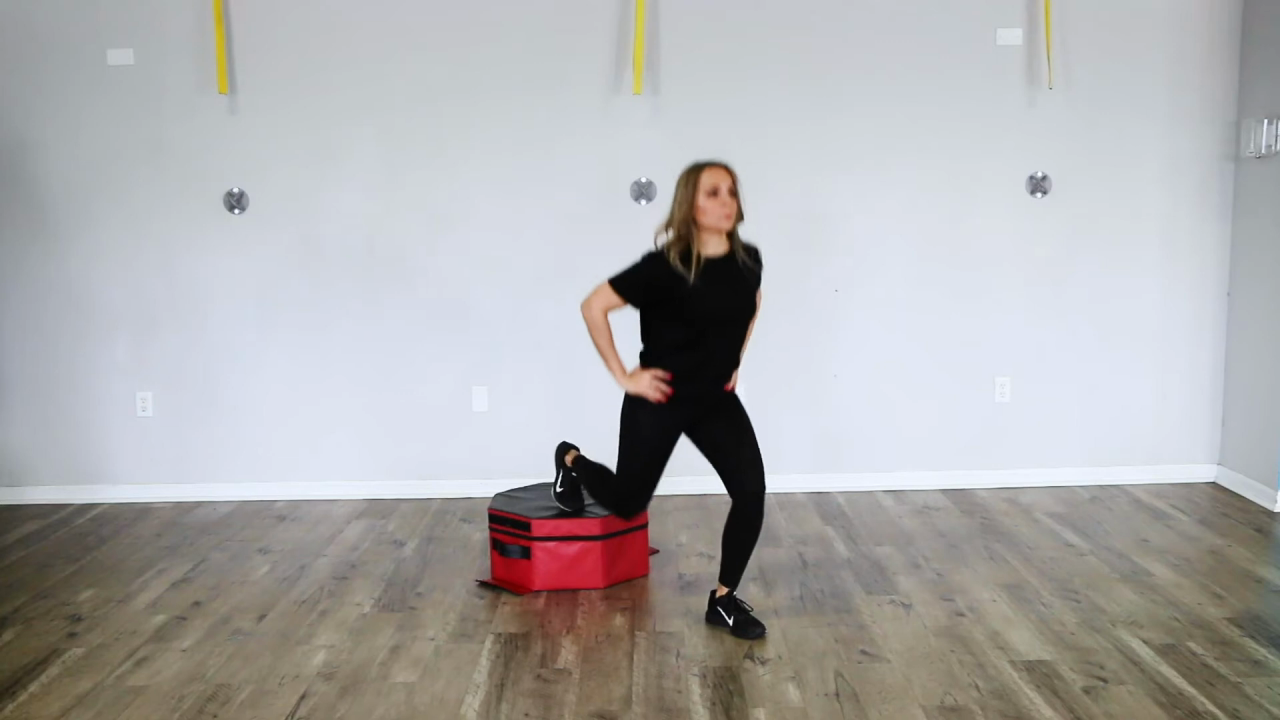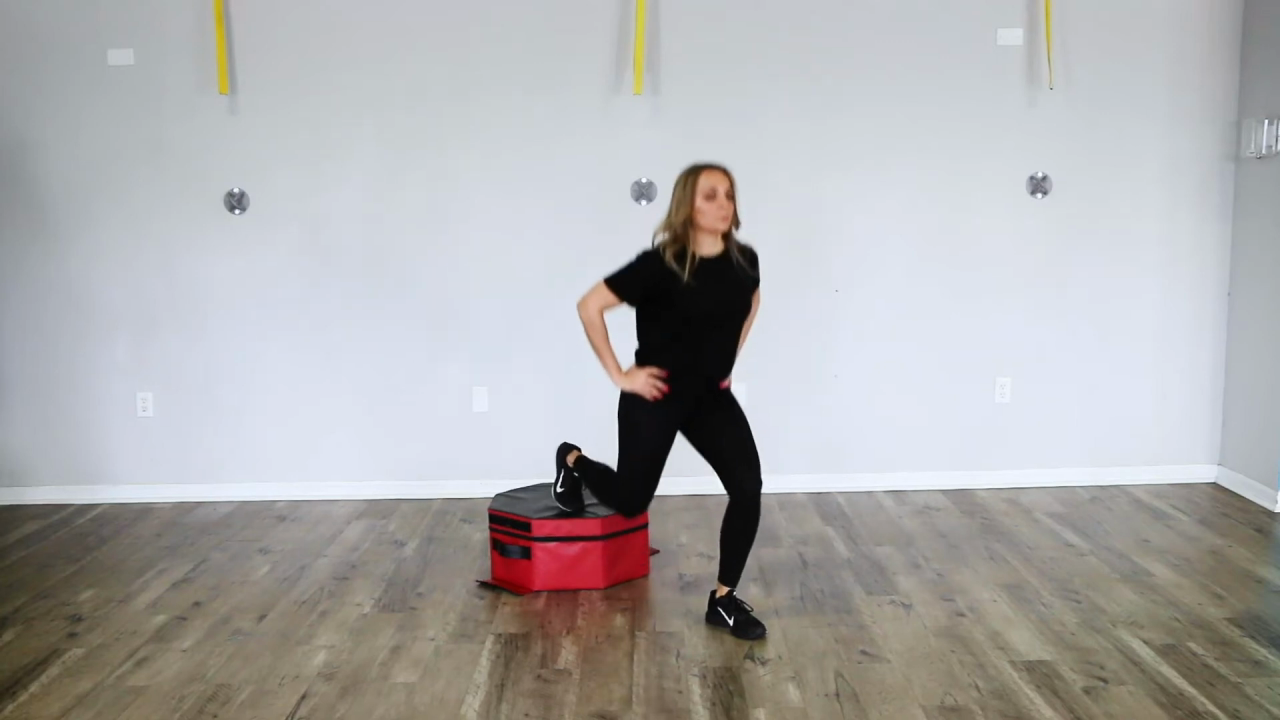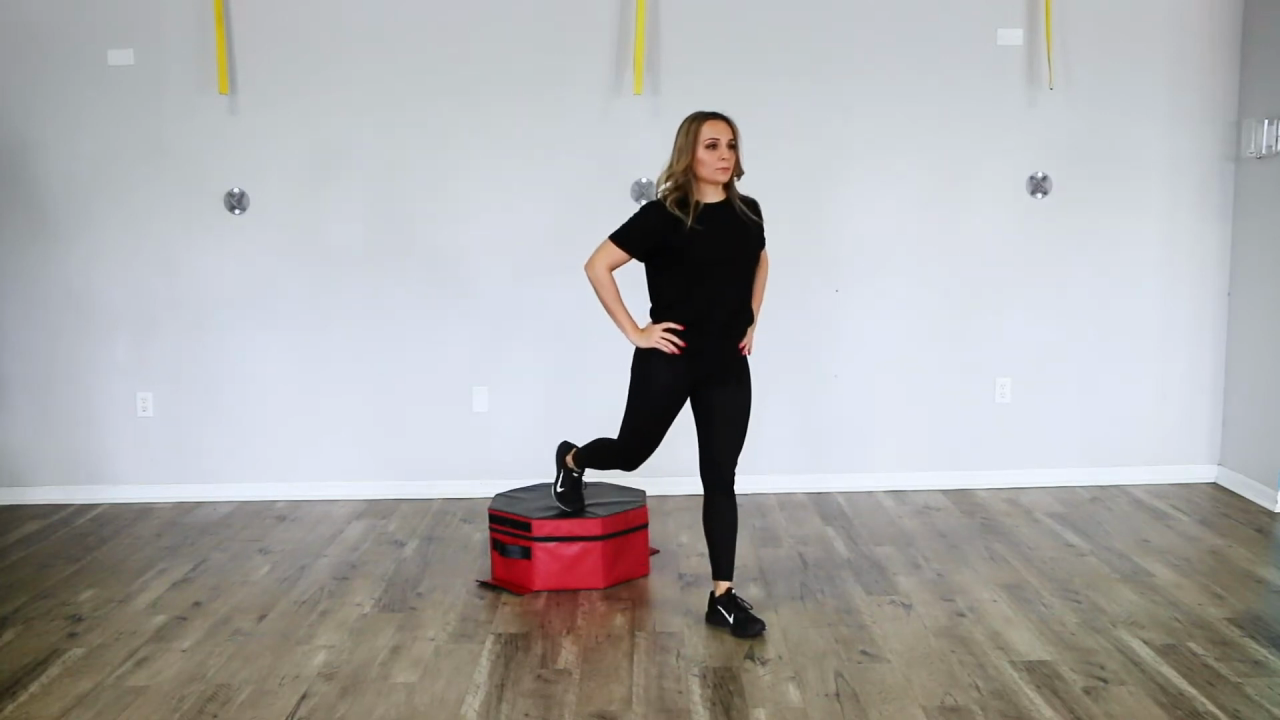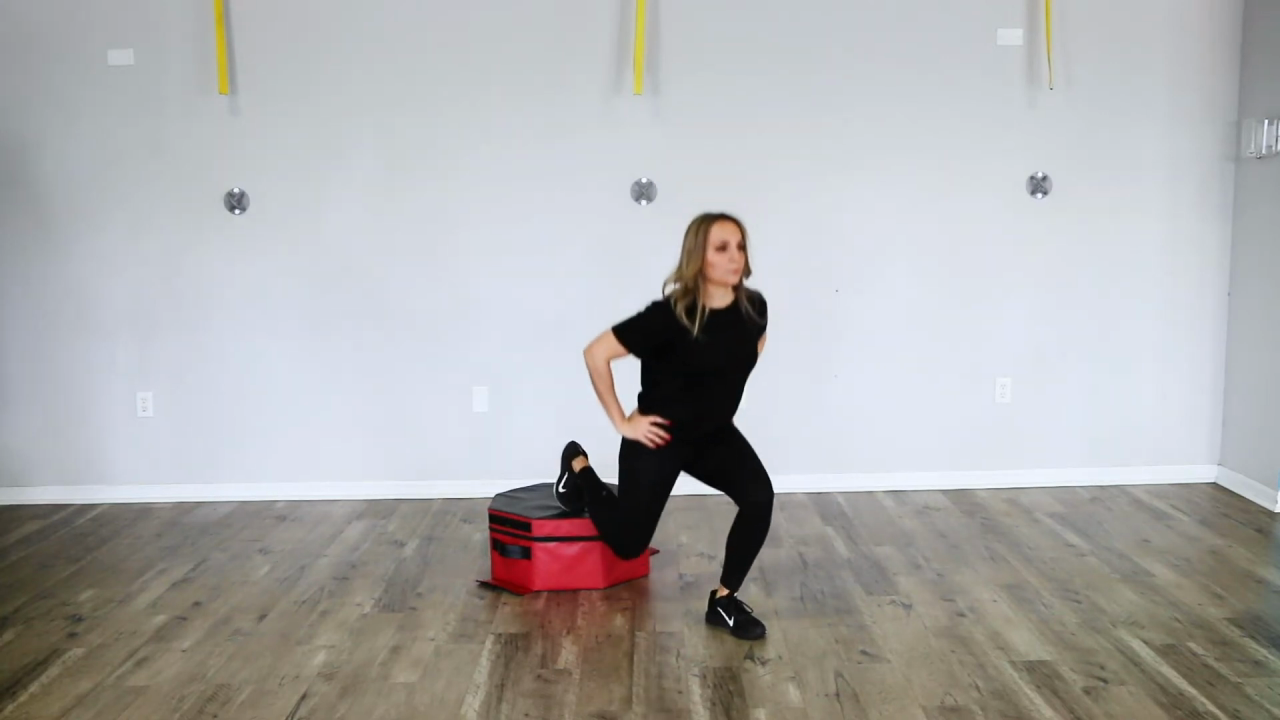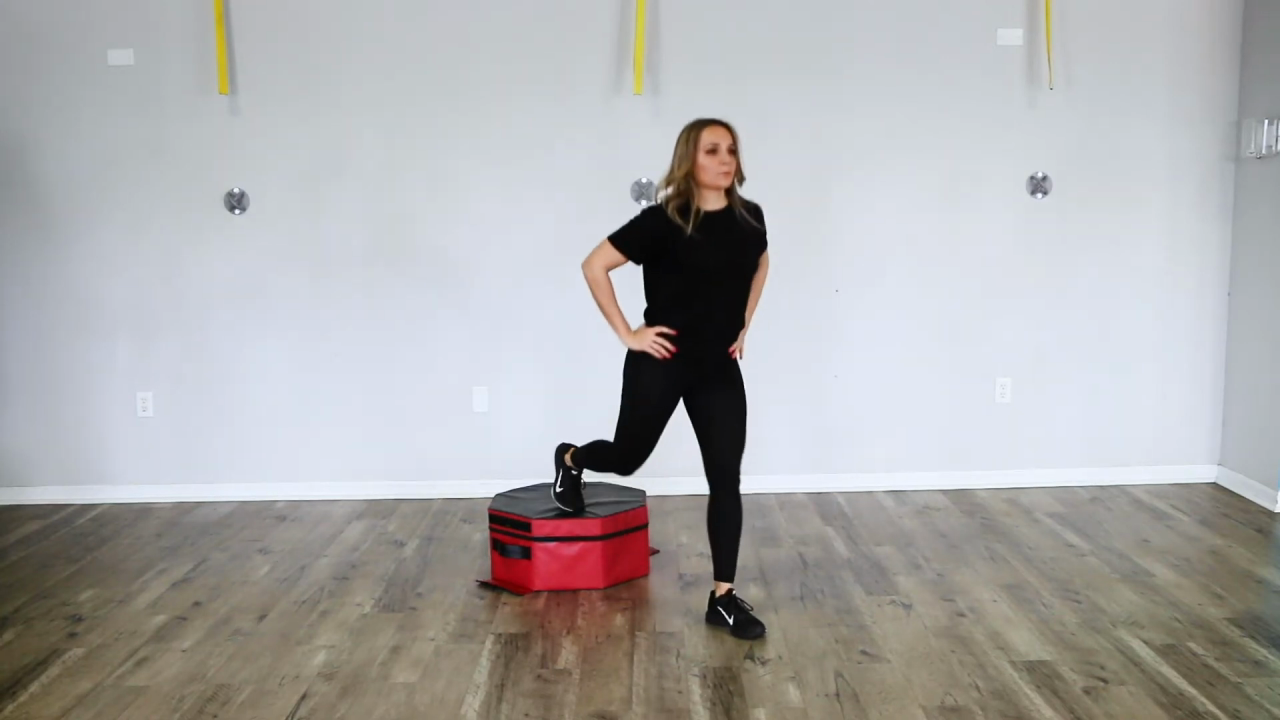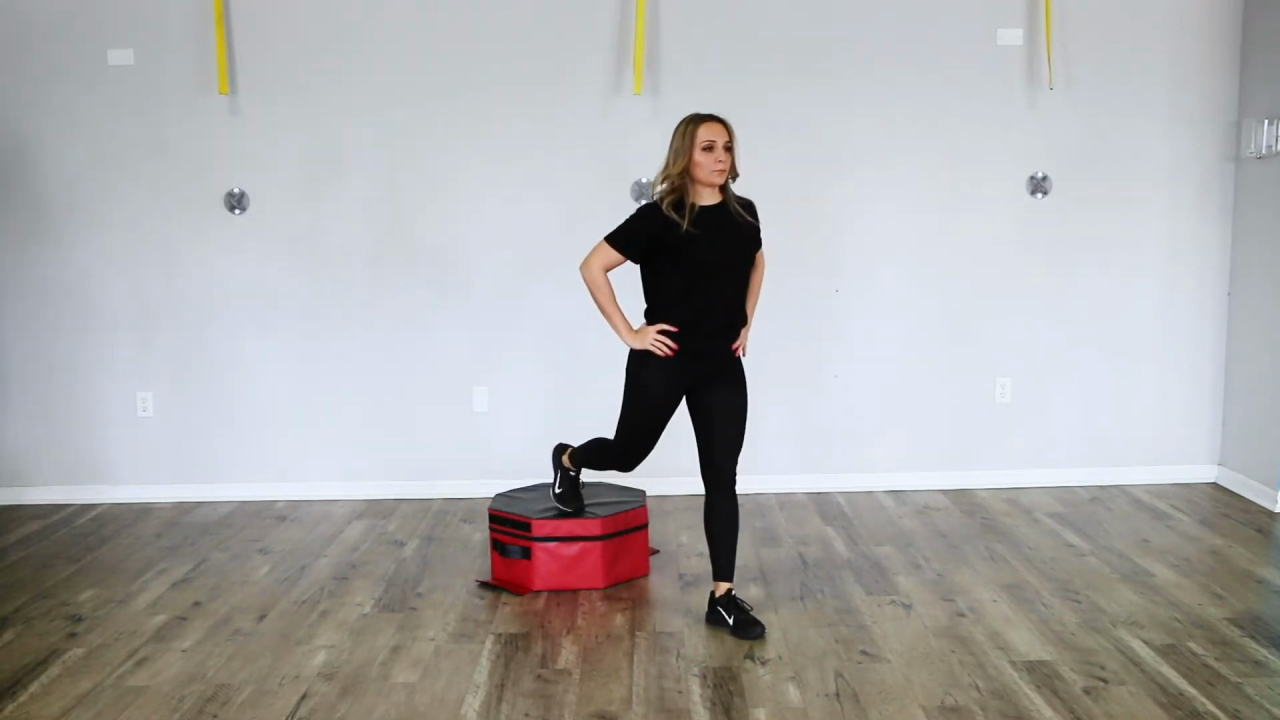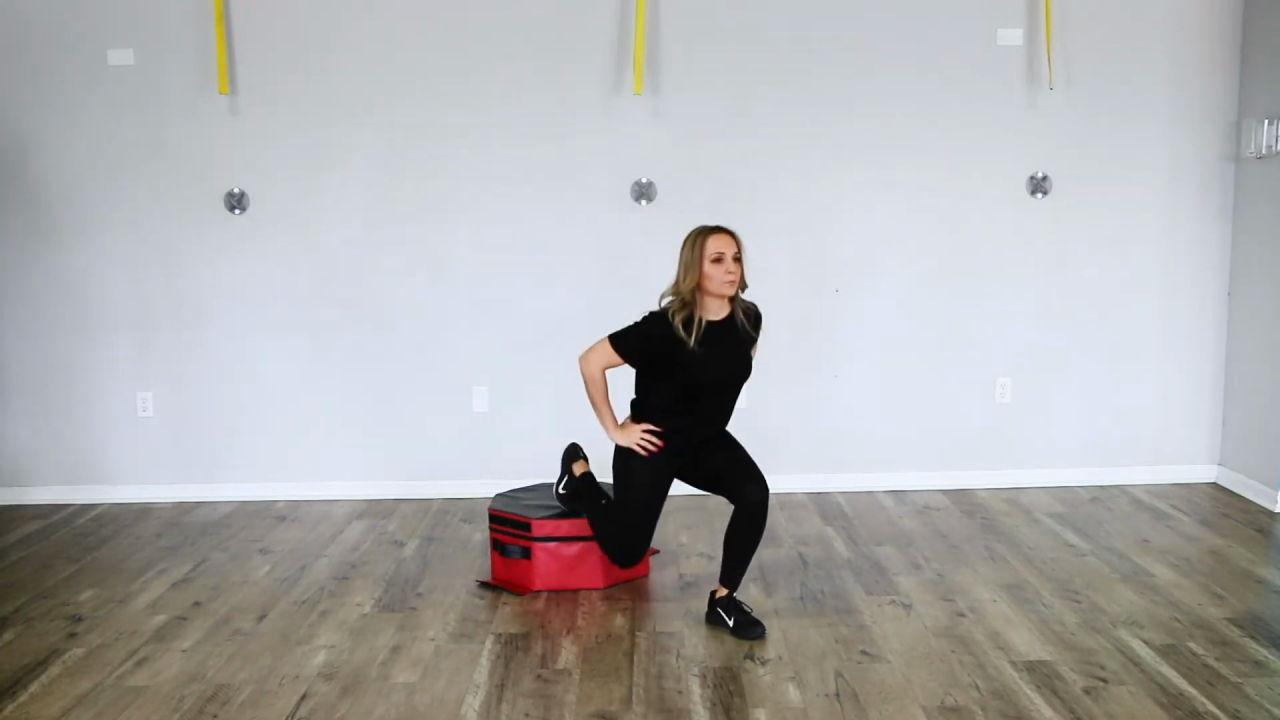
dt=0.7s
person 1, frame 1
left shoulder: (748, 260)
right shoulder: (665, 266)
right elbow: (594, 306)
right wrist: (623, 376)
left hip: (716, 401)
right hip: (660, 402)
left knee: (751, 491)
right knee: (628, 502)
left ankle: (724, 598)
right ankle: (571, 463)
person 1, frame 2
left shoulder: (744, 261)
right shoulder: (660, 265)
right elbow: (590, 307)
right wrist: (618, 374)
left hip: (712, 398)
right hip: (655, 398)
left knee: (748, 488)
right knee: (630, 501)
left ankle: (724, 599)
right ankle: (572, 463)
person 1, frame 3
left shoulder: (747, 212)
right shoulder: (664, 215)
right elbow: (597, 266)
left wrist: (752, 322)
right wrist: (634, 332)
left hip: (727, 364)
right hip: (669, 360)
left knee: (720, 478)
right knee: (632, 452)
left ankle: (723, 597)
right ankle: (571, 461)
person 1, frame 4
left shoulder: (753, 307)
right shoulder: (669, 316)
right elbow: (596, 354)
right wrist: (621, 421)
left hip: (714, 434)
right hip: (658, 438)
left knee: (759, 498)
right knee: (628, 543)
left ankle: (724, 600)
right ankle: (578, 467)
person 1, frame 5
left shoulder: (749, 219)
right shoulder: (663, 220)
left elbow: (759, 267)
right elbow: (594, 265)
left wrist: (743, 326)
right wrist: (626, 333)
left hip: (718, 366)
right hip: (661, 363)
left knee: (726, 478)
right knee: (627, 458)
left ankle: (723, 597)
right ankle: (570, 460)
person 1, frame 6
left shoulder: (744, 214)
right shoulder: (659, 218)
right elbow: (593, 266)
left wrist: (745, 322)
right wrist: (628, 333)
left hip: (722, 364)
right hip: (663, 360)
left knee: (722, 478)
right knee: (628, 453)
left ankle: (723, 597)
right ankle: (567, 462)
person 1, frame 7
left shoulder: (748, 319)
right shoulder: (666, 328)
right elbow: (591, 362)
right wrist: (614, 429)
left hip: (707, 442)
right hip: (652, 445)
left knee: (754, 495)
right knee: (626, 552)
left ankle: (724, 600)
right ankle: (578, 468)
